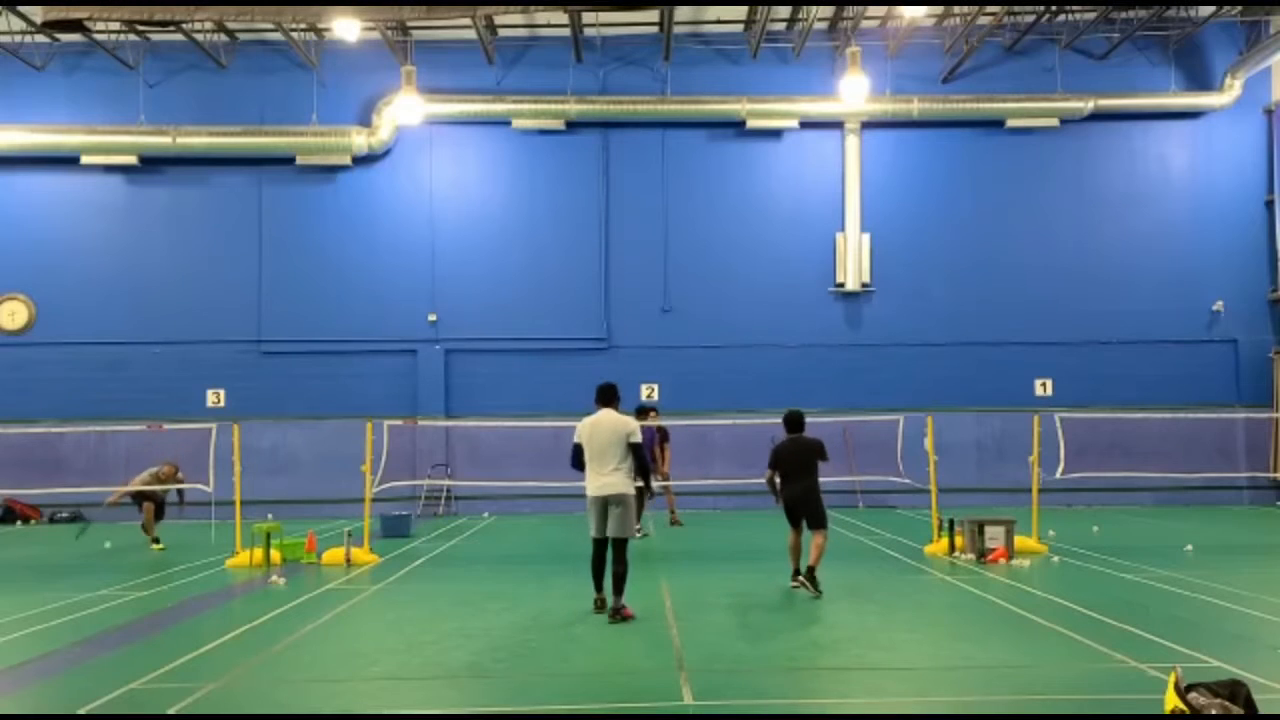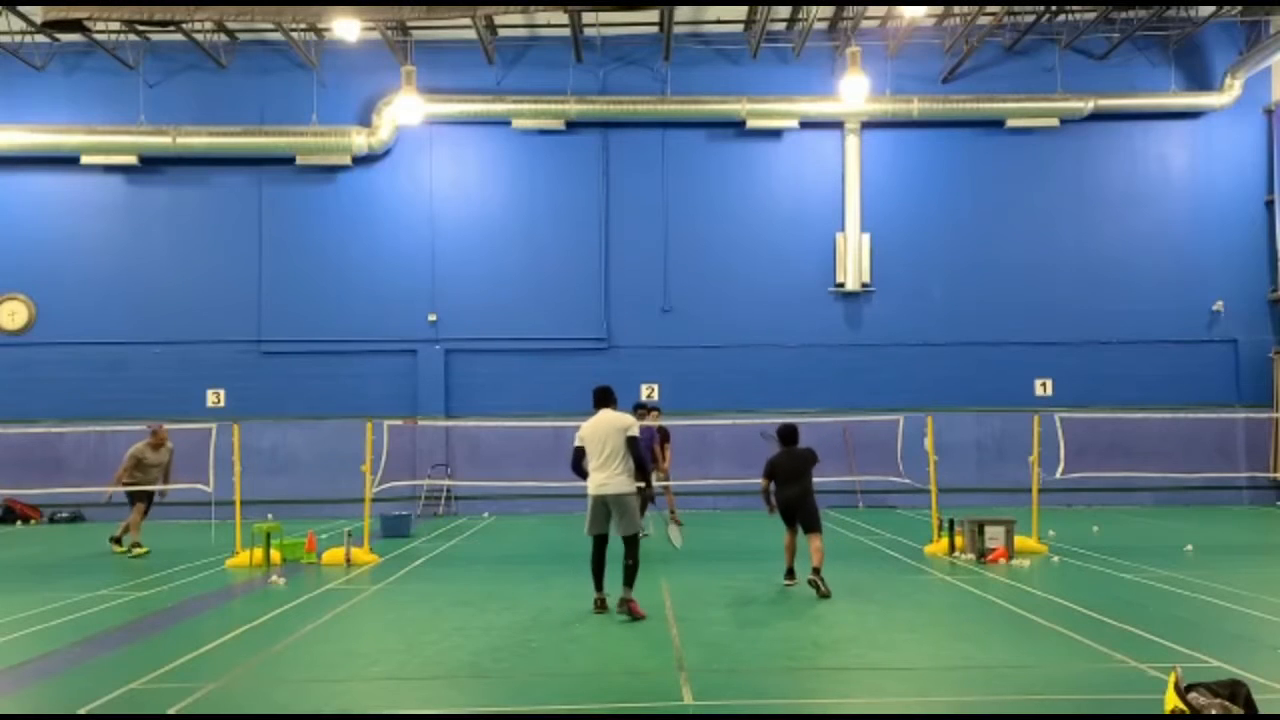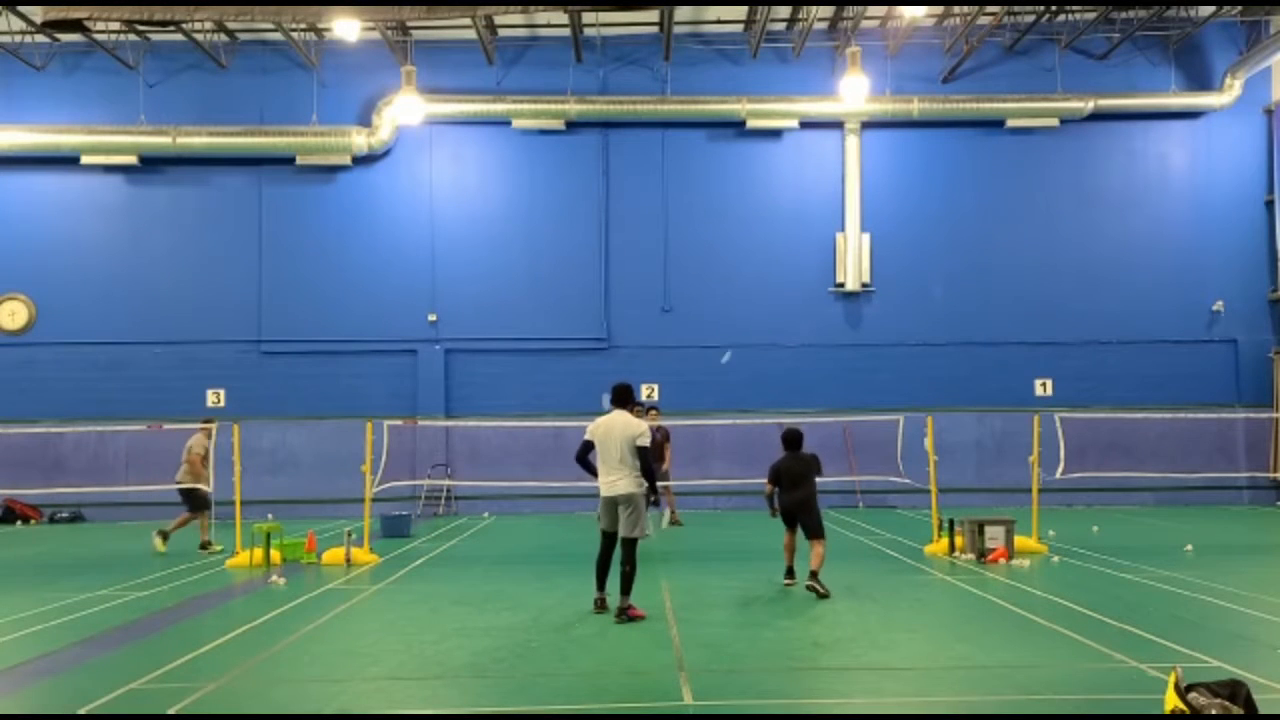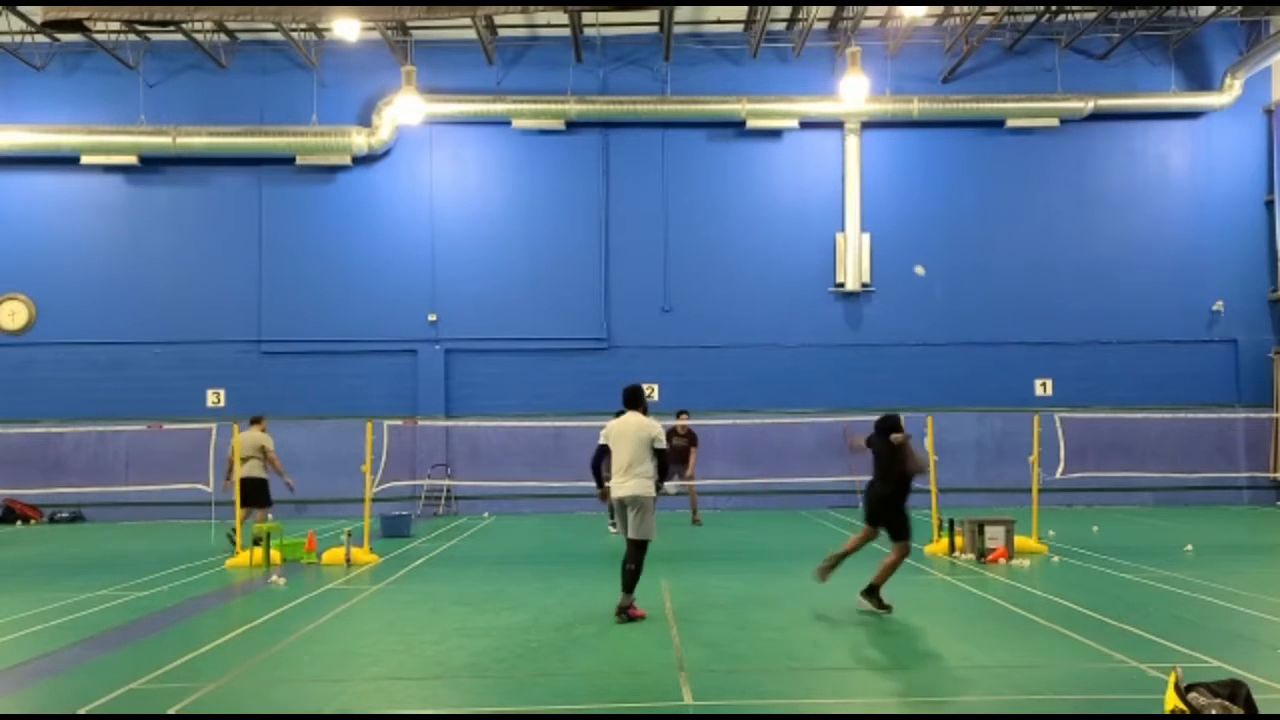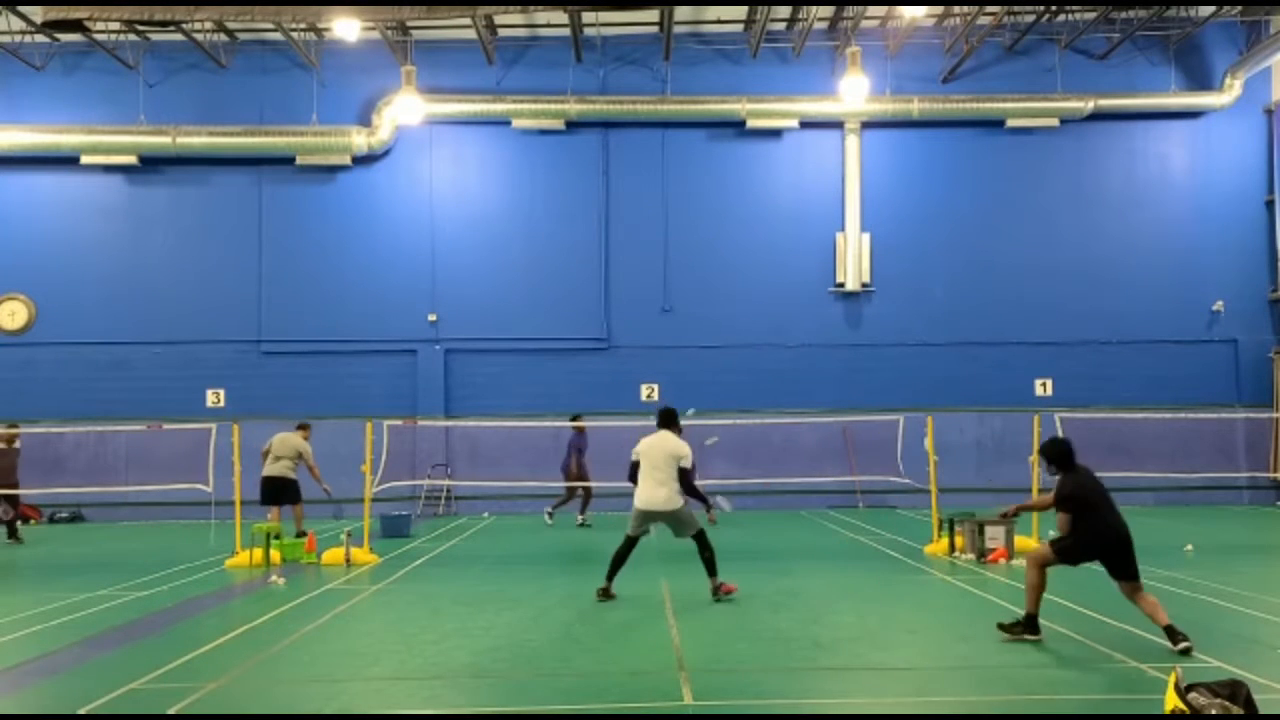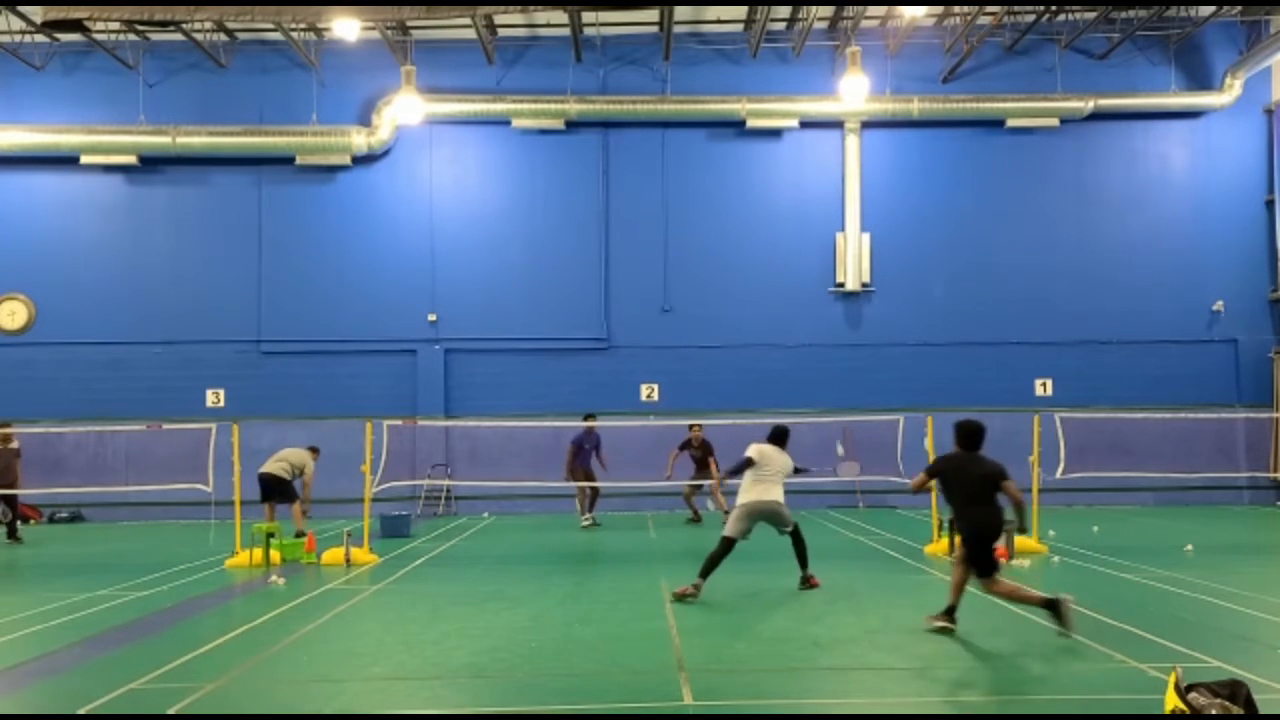
dt=0.7s
person 1, frame 1
left shoulder: (583, 425)
right shoulder: (629, 424)
left elbow: (575, 462)
right elbow: (640, 460)
right wrist: (647, 484)
left hip: (595, 491)
right hip: (621, 491)
left knee: (598, 546)
right knee: (619, 549)
left ankle: (599, 598)
right ankle: (617, 606)
person 1, frame 2
left shoulder: (585, 427)
right shoulder: (627, 420)
left elbow: (575, 464)
right elbow: (637, 456)
right wrist: (648, 485)
left hip: (595, 490)
right hip: (622, 489)
left knee: (599, 544)
right knee: (631, 544)
left ankle: (599, 598)
right ankle: (626, 598)
person 1, frame 3
left shoulder: (597, 425)
right shoulder: (639, 426)
left elbow: (580, 457)
right elbow: (645, 464)
right wrist: (654, 490)
left hip: (607, 491)
right hip: (632, 491)
left knee: (606, 544)
right knee: (628, 547)
left ankle: (600, 598)
right ankle: (624, 607)
person 1, frame 4
left shoulder: (611, 427)
right shoulder: (653, 427)
left elbow: (596, 462)
right elbow: (664, 464)
left wrist: (601, 487)
right wrist: (659, 481)
left hip: (618, 492)
right hip: (641, 492)
left knee: (632, 546)
right knee: (640, 548)
left ankle: (626, 602)
right ankle: (625, 602)
person 1, frame 5
left shoulder: (643, 443)
right shoulder: (681, 447)
left elbow: (632, 476)
right elbow: (686, 484)
right wrist: (706, 502)
left hip: (643, 503)
right hip: (671, 504)
left knee: (628, 543)
right knee: (701, 539)
left ankle: (606, 587)
right ankle: (716, 586)
person 1, frame 6
left shoulder: (757, 448)
right shoulder: (788, 461)
left elbow: (746, 462)
left wrist: (727, 474)
right wrist: (800, 470)
left hip: (747, 504)
right hip: (775, 503)
left knee: (723, 546)
right knee: (796, 534)
left ankle: (695, 586)
right ankle: (806, 577)
person 2, frame 1
left shoulder: (778, 449)
right shoulder: (815, 444)
left elbow: (769, 477)
right elbow: (824, 458)
left wrist: (776, 494)
left hip: (789, 497)
right hip: (810, 495)
left knee: (796, 531)
right knee: (819, 534)
left ankle: (796, 574)
right ankle: (809, 574)
person 2, frame 2
left shoulder: (773, 461)
right shoulder: (807, 453)
left elbow: (764, 486)
left wrist: (769, 503)
left hip: (783, 502)
right hip: (804, 500)
left knee: (791, 531)
right knee: (815, 538)
left ankle: (789, 573)
right ankle: (816, 573)
person 2, frame 3
left shoulder: (777, 465)
right shoulder: (811, 459)
left elbow: (769, 491)
right elbow: (818, 473)
left wrist: (772, 507)
left hip: (786, 505)
right hip: (807, 504)
left knee: (790, 531)
right knee: (817, 544)
left ankle: (789, 572)
right ankle: (813, 577)
person 2, frame 4
left shoulder: (879, 442)
right shoulder: (897, 452)
left elbow: (865, 444)
right elbow: (918, 469)
left wrist: (858, 445)
right wrist: (906, 444)
left hip: (874, 497)
right hip: (890, 505)
left knee: (869, 533)
right knee: (901, 550)
left ankle: (834, 559)
right ankle: (871, 592)
person 2, frame 5
left shoulder: (1067, 488)
right shoulder: (1081, 472)
left elbow: (1064, 530)
right elbow: (1052, 499)
right wrist: (1020, 507)
left hip: (1091, 538)
right hip: (1119, 535)
left knee: (1035, 559)
right knee: (1137, 592)
left ankle: (1030, 624)
right ankle: (1175, 635)
person 2, frame 6
left shoulder: (945, 462)
right shoulder: (993, 466)
left elbow: (914, 487)
right elbow: (1016, 497)
left wrist: (926, 485)
right wrist: (1021, 522)
left hip: (974, 528)
right hip: (992, 524)
left knee: (991, 584)
right knee: (962, 558)
left ankle: (1053, 604)
right ankle: (948, 615)
